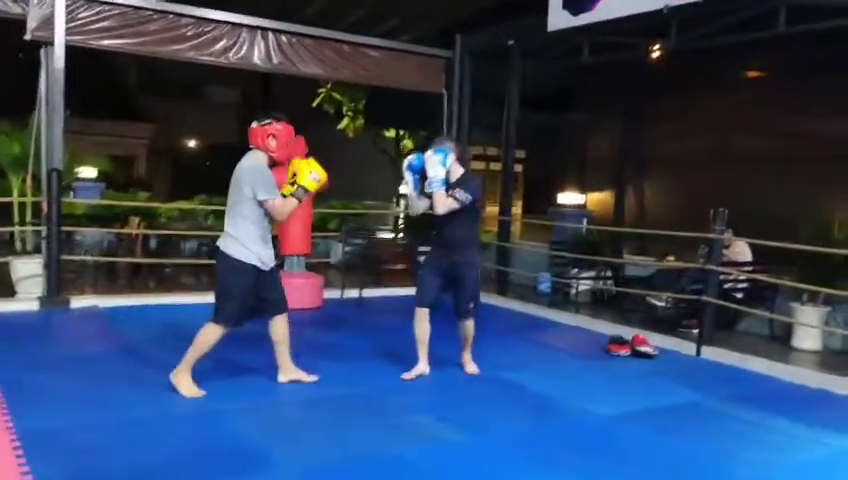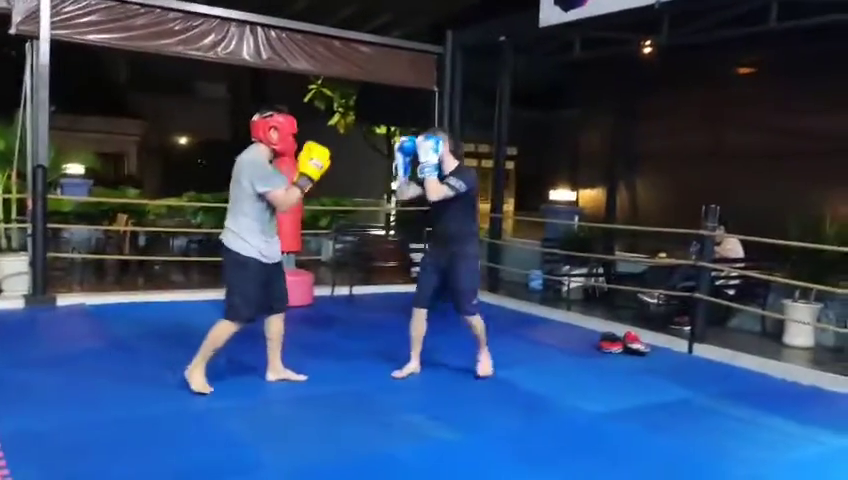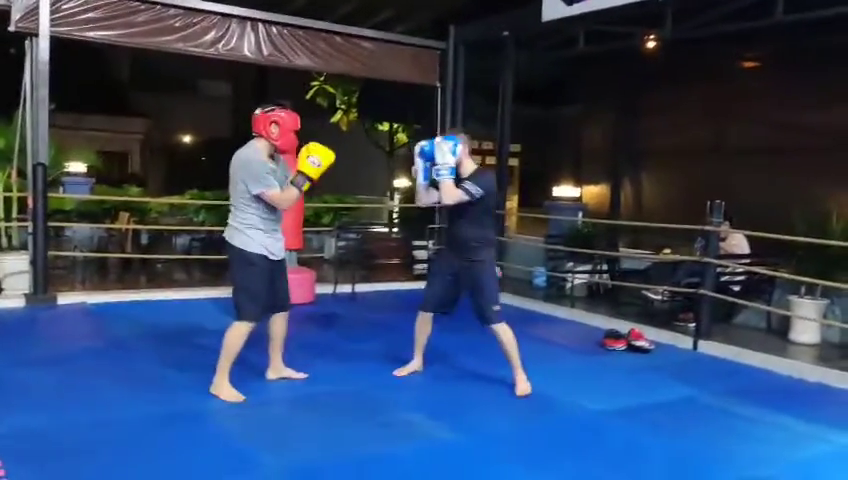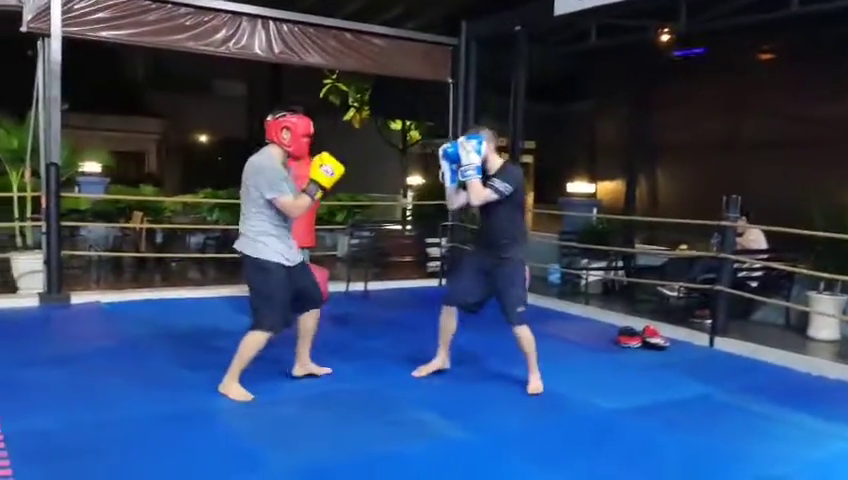
dt=0.2s
person 1, frame 1
left shoulder: (255, 166)
right shoulder: (256, 168)
left elbow: (274, 204)
right elbow: (280, 213)
left wrist: (294, 185)
right wrist: (304, 188)
left hip: (259, 256)
right hip: (240, 257)
left knee: (279, 310)
right knee: (225, 319)
left ankle: (286, 369)
right ankle: (182, 372)
person 1, frame 2
left shoulder: (267, 163)
right shoulder: (253, 162)
left elbow: (282, 193)
right elbow: (284, 203)
left wrist: (305, 172)
right wrist: (307, 175)
left hip: (267, 250)
right hip: (243, 251)
left knee: (275, 309)
right knee: (237, 317)
left ankle: (275, 368)
right ankle: (196, 368)
person 1, frame 3
left shoulder: (273, 157)
right shoulder: (250, 159)
left elbow: (287, 188)
right elbow: (282, 202)
left wrist: (308, 169)
right wrist: (306, 173)
left hip: (271, 248)
right hip: (249, 248)
left knee: (280, 308)
right knee: (249, 316)
left ankle: (276, 366)
right ankle: (220, 380)
person 1, frame 4
left shoulder: (276, 164)
right shoulder: (264, 165)
left elbow: (292, 203)
right elbow: (293, 210)
left wrist: (316, 183)
right wrist: (317, 184)
left hip: (285, 253)
right hip: (264, 257)
left knee: (312, 302)
right knee: (267, 325)
left ankle: (302, 362)
right ankle: (229, 380)
person 2, frame 1
left shoulder: (471, 183)
right shoulder: (439, 182)
left elbow: (441, 208)
right elbow: (415, 209)
left wrist: (435, 176)
right wrist: (412, 179)
left hip: (465, 258)
right hip: (437, 255)
left knee: (465, 313)
right knee: (421, 308)
left ankle: (466, 355)
right ankle: (422, 363)
person 2, frame 2
left shoulder: (465, 175)
right shoulder: (433, 174)
left elbow: (434, 195)
right elbow: (403, 194)
left wrist: (428, 162)
right wrist: (402, 162)
left hip: (463, 254)
right hip: (437, 252)
left knee: (468, 311)
right knee: (420, 307)
left ankle: (483, 352)
right ankle: (414, 362)
person 2, frame 3
left shoulder: (484, 179)
right shoulder: (454, 179)
left elbow: (449, 198)
right elbow: (423, 200)
left wrist: (443, 165)
right wrist: (422, 167)
left hip: (480, 261)
right hip: (451, 256)
left knee: (494, 321)
right knee: (426, 309)
left ankle: (520, 376)
right ankle: (416, 361)
person 2, frame 4
left shoulder: (512, 174)
right shoulder: (480, 175)
left elbow: (477, 199)
right elbow: (453, 203)
left wrist: (469, 164)
right wrist: (449, 169)
left hip: (510, 258)
right hip: (482, 254)
left knee: (517, 322)
right knee: (450, 303)
left ankle: (534, 374)
right ankle: (441, 358)
